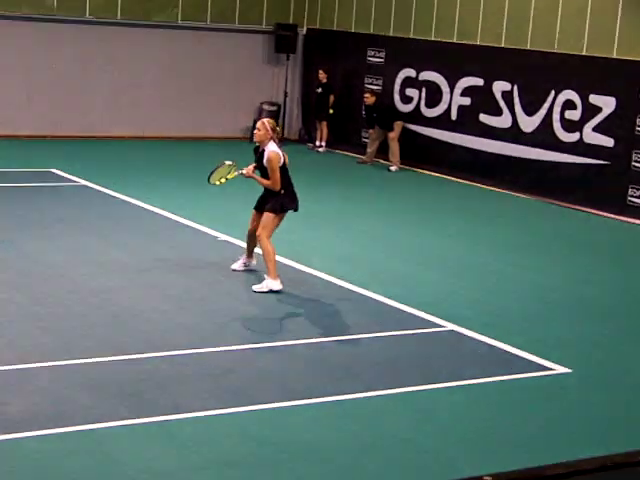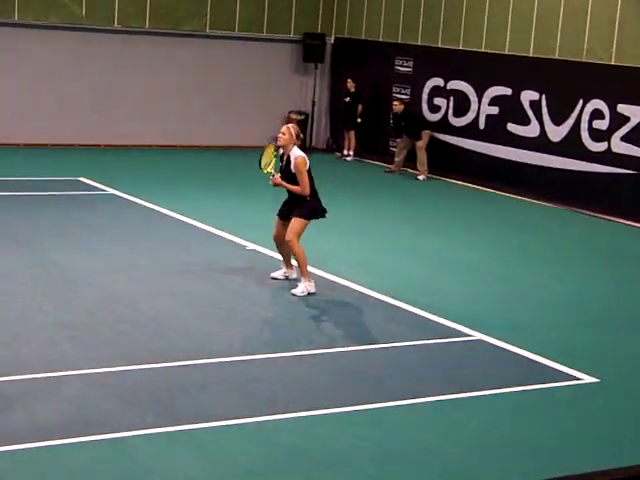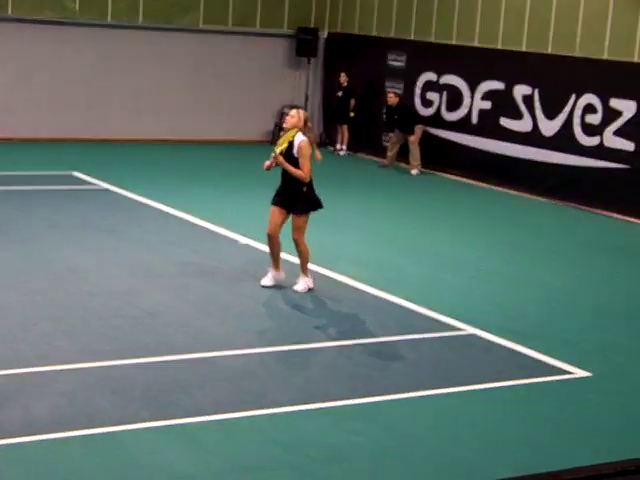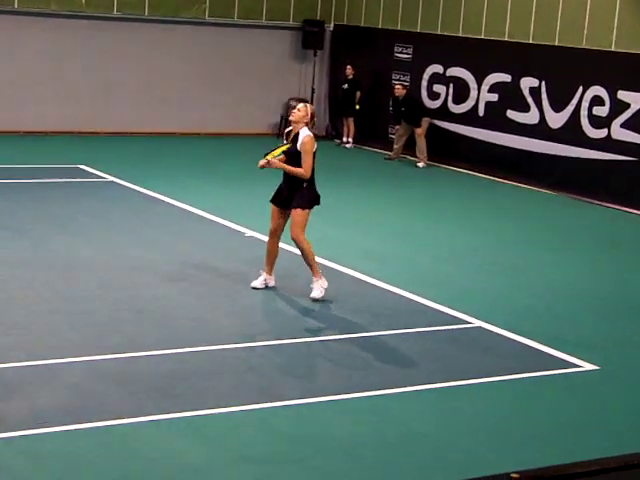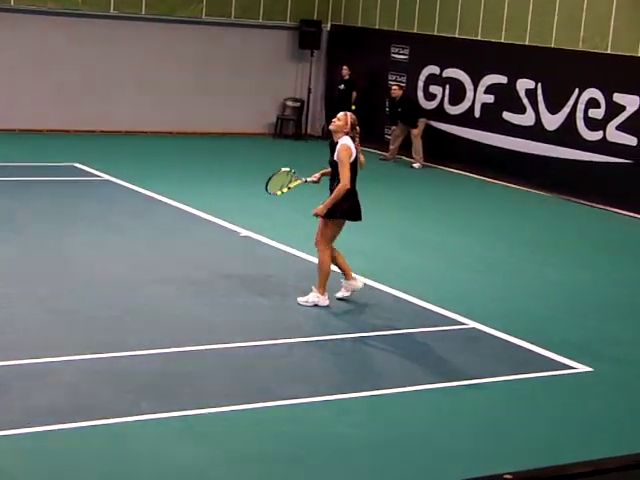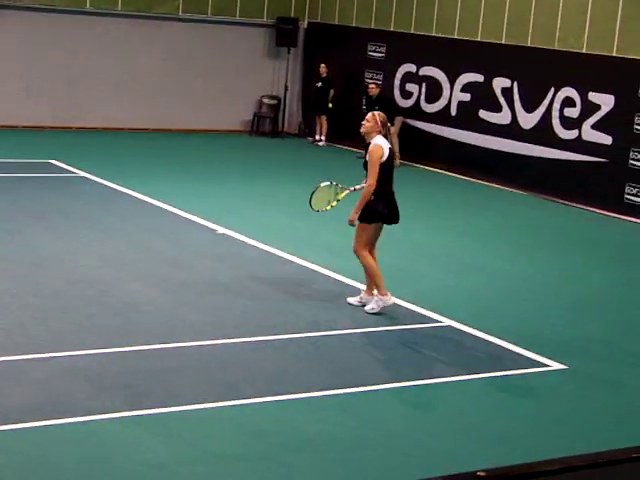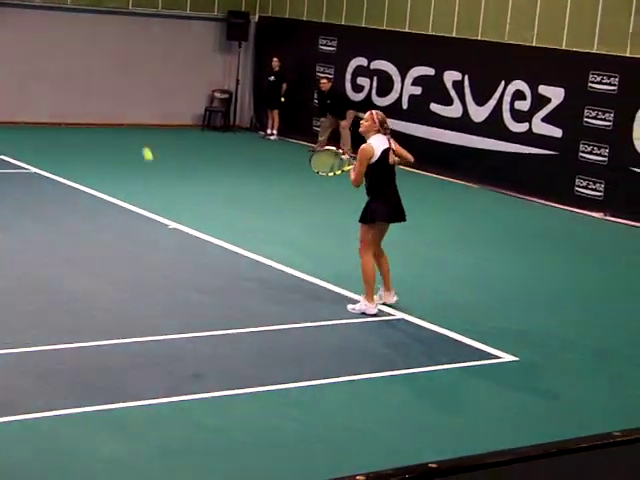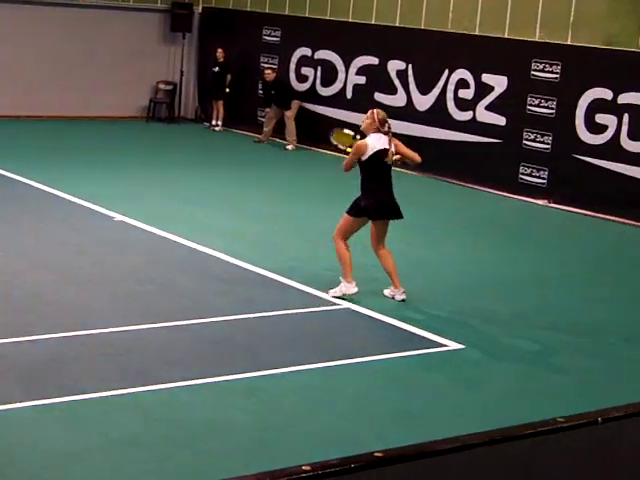
dt=0.5s
person 1, frame 1
left shoulder: (272, 154)
right shoulder: (261, 148)
left elbow: (275, 186)
left wrist: (252, 176)
right wrist: (254, 166)
left hip: (282, 196)
right hip: (271, 194)
left knee: (262, 236)
right knee: (252, 231)
left ankle: (273, 280)
right ankle: (248, 259)
person 1, frame 2
left shoulder: (299, 159)
right shoulder: (283, 154)
left elbow: (305, 191)
left wrist: (282, 184)
right wrist: (278, 179)
left hip: (306, 203)
right hip: (292, 201)
left knee: (290, 240)
right knee: (278, 237)
left ankle: (307, 281)
right ankle: (288, 269)
person 1, frame 3
left shoulder: (302, 143)
right shoulder: (284, 138)
left elbow: (305, 176)
left wrist: (283, 163)
right wrist: (273, 162)
left hip: (301, 195)
right hip: (285, 191)
left knee: (297, 238)
right knee: (271, 232)
left ankle: (305, 277)
right ankle: (276, 271)
person 1, frame 4
left shoulder: (306, 138)
right shoulder: (289, 133)
left elbow: (305, 172)
left wrist: (278, 166)
right wrist: (270, 161)
left hip: (303, 190)
right hip: (287, 187)
left knee: (297, 236)
right knee: (274, 233)
left ankle: (319, 278)
right ankle: (268, 276)
person 1, frame 5
left shoulder: (344, 147)
right shoulder: (341, 143)
left elbow: (345, 184)
left wrist: (324, 206)
right wrist: (322, 173)
left hip: (342, 202)
right hip: (340, 200)
left knee: (322, 246)
right knee: (323, 244)
left ankle: (320, 294)
right ankle: (350, 280)
person 1, frame 6
left shoulder: (375, 148)
right shoulder: (383, 143)
left elbow: (371, 186)
right elbow: (387, 167)
left wrist: (355, 211)
left hip: (378, 203)
right hip: (386, 201)
left knee: (360, 249)
right knee: (365, 248)
left ankle: (382, 295)
right ankle: (369, 294)
person 1, frame 7
left shoulder: (366, 148)
right shoulder: (388, 141)
left elbow: (357, 182)
right elbow: (410, 160)
left wrist: (352, 173)
left hip: (378, 202)
right hip: (392, 200)
left knee: (365, 251)
right knee: (376, 248)
left ankle: (369, 303)
right ankle: (388, 293)
person 1, frame 8
left shoulder: (363, 145)
right shoulder: (392, 142)
left elbow: (346, 167)
right elbow: (417, 159)
left hip: (368, 200)
right hip: (386, 199)
left knee: (339, 237)
right knee: (379, 245)
left ankle: (348, 283)
right ankle: (397, 289)
